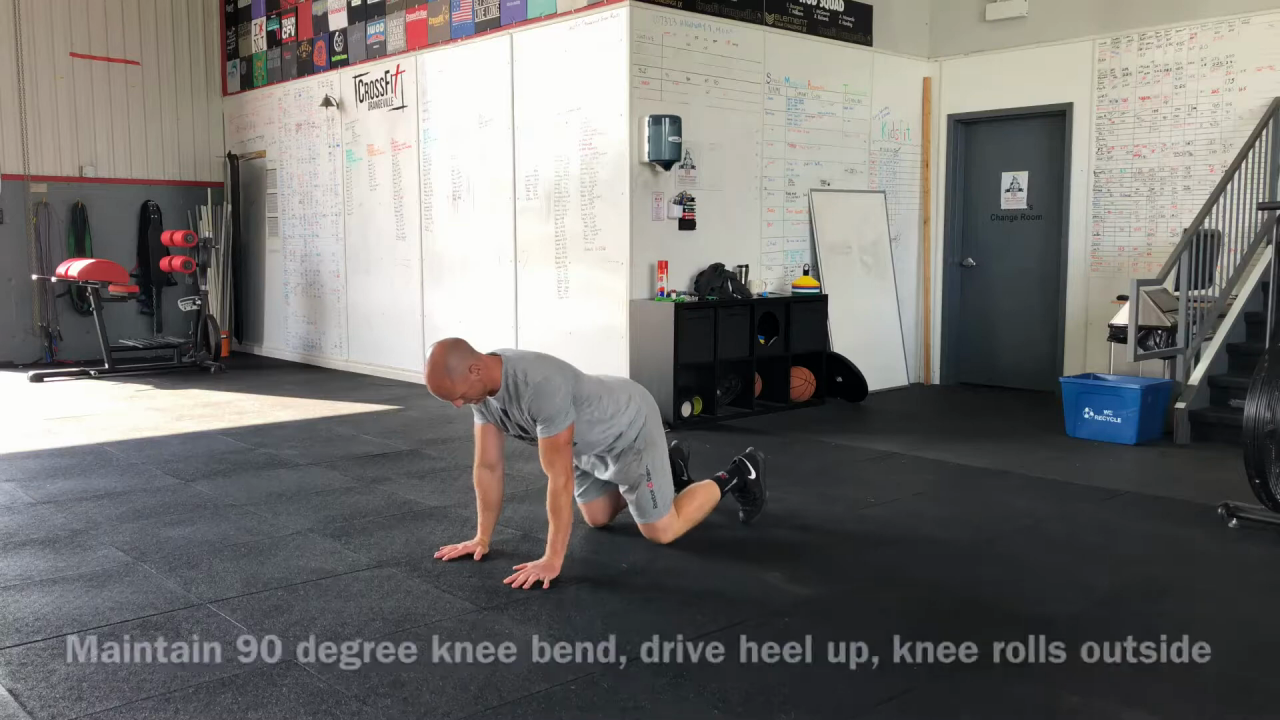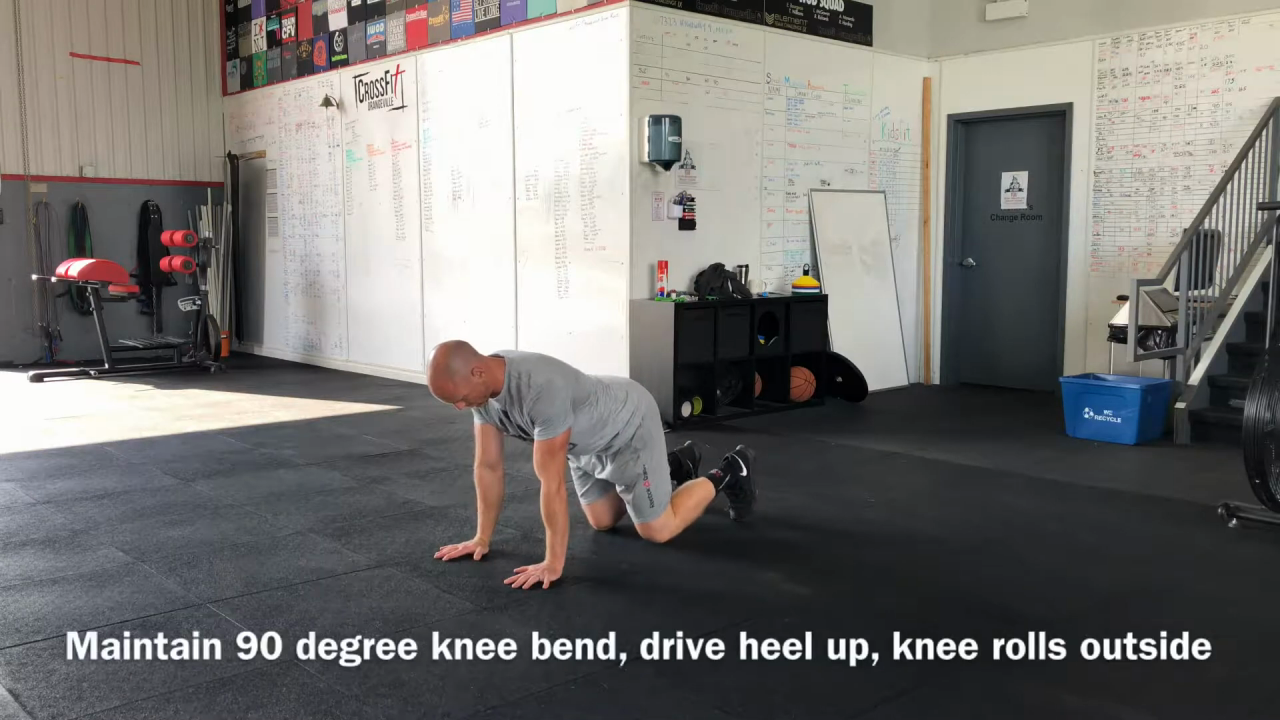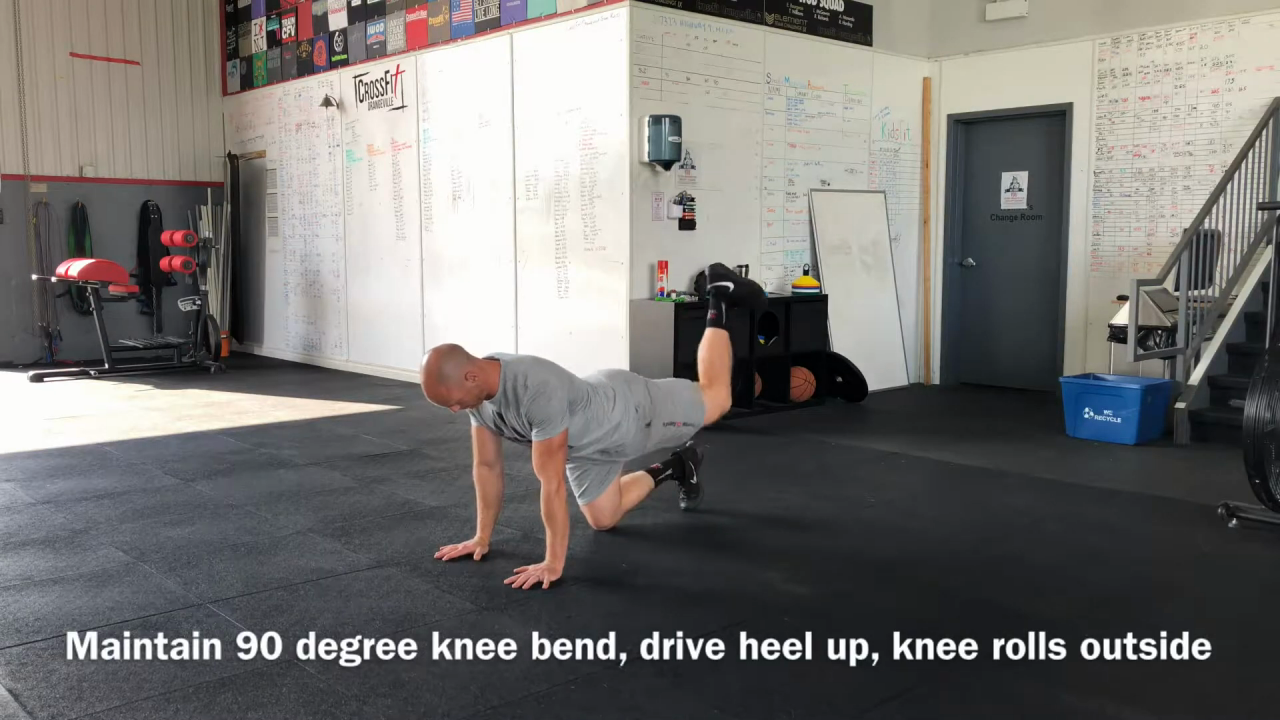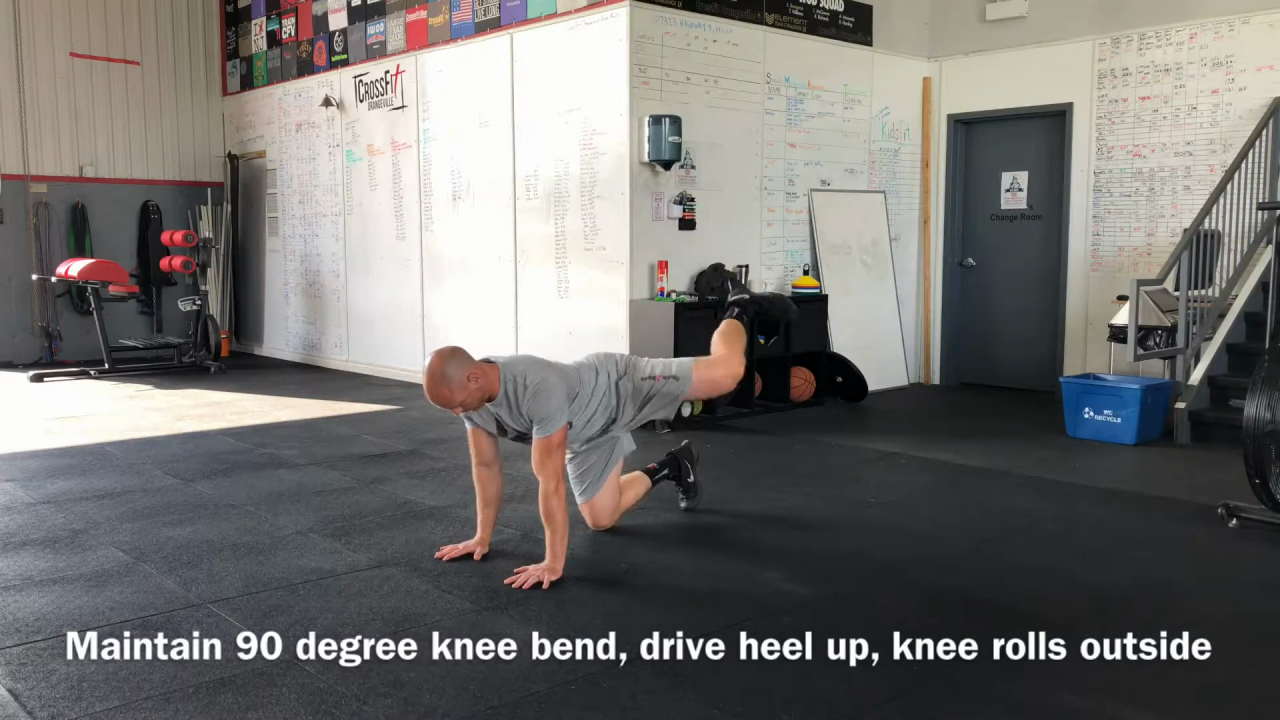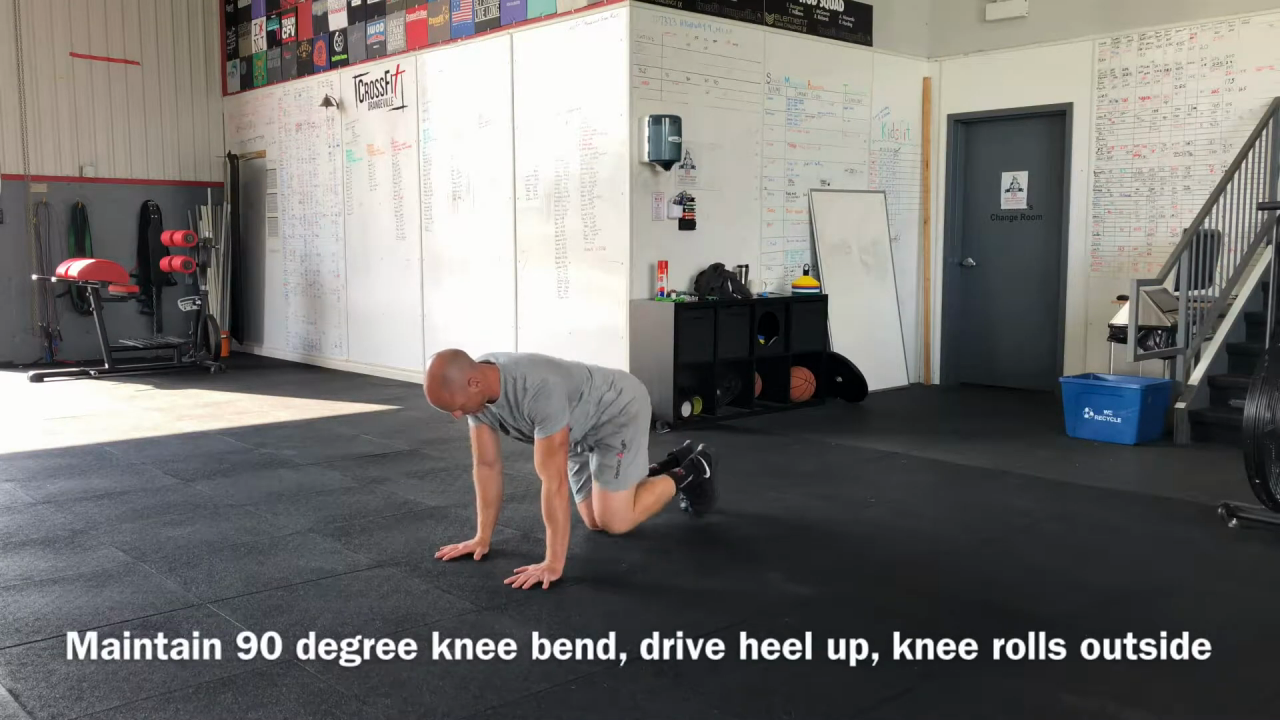
dt=1s
person 1, frame 1
left shoulder: (539, 386)
right shoulder: (480, 386)
left elbow: (561, 476)
right elbow: (487, 467)
left wrist: (553, 559)
right wrist: (482, 538)
left hip: (629, 427)
right hip: (589, 438)
left knee: (661, 531)
right knee: (597, 519)
left ankle: (738, 475)
right ankle: (667, 467)
person 1, frame 2
left shoulder: (541, 389)
right shoulder: (482, 386)
left elbow: (552, 482)
right elbow: (488, 466)
left wrist: (554, 563)
right wrist: (482, 538)
left hip: (628, 424)
right hip: (589, 438)
left knee: (658, 530)
right knee: (603, 522)
left ankle: (728, 471)
right ankle: (674, 465)
person 1, frame 3
left shoulder: (537, 392)
right shoulder: (476, 391)
left elbow: (552, 482)
right elbow: (487, 467)
left wrist: (553, 564)
right wrist: (482, 539)
left hip: (627, 412)
left knee: (717, 398)
right knee: (604, 520)
left ankle: (721, 298)
right ankle: (674, 468)
person 1, frame 4
left shoulder: (538, 389)
right shoulder: (471, 395)
left elbow: (551, 481)
right elbow: (486, 467)
left wrist: (554, 561)
right wrist: (482, 536)
left hip: (618, 384)
left knee: (726, 375)
right knee: (602, 519)
left ankle: (740, 312)
right ankle: (670, 467)
person 1, frame 5
left shoulder: (537, 389)
right shoulder: (474, 389)
left elbow: (554, 480)
right elbow: (487, 466)
left wrist: (554, 563)
right wrist: (482, 538)
left hip: (618, 408)
right hip: (584, 428)
left knee: (614, 521)
right knee: (596, 522)
left ankle: (691, 471)
right ankle: (672, 464)
